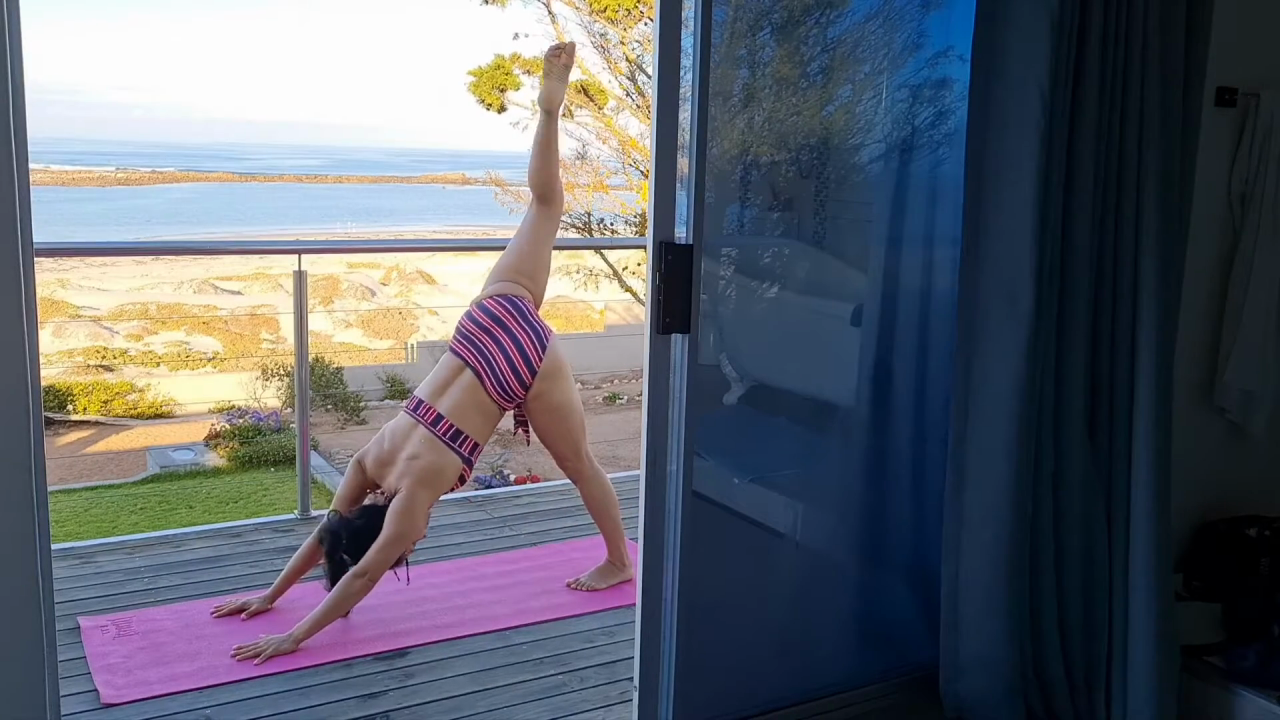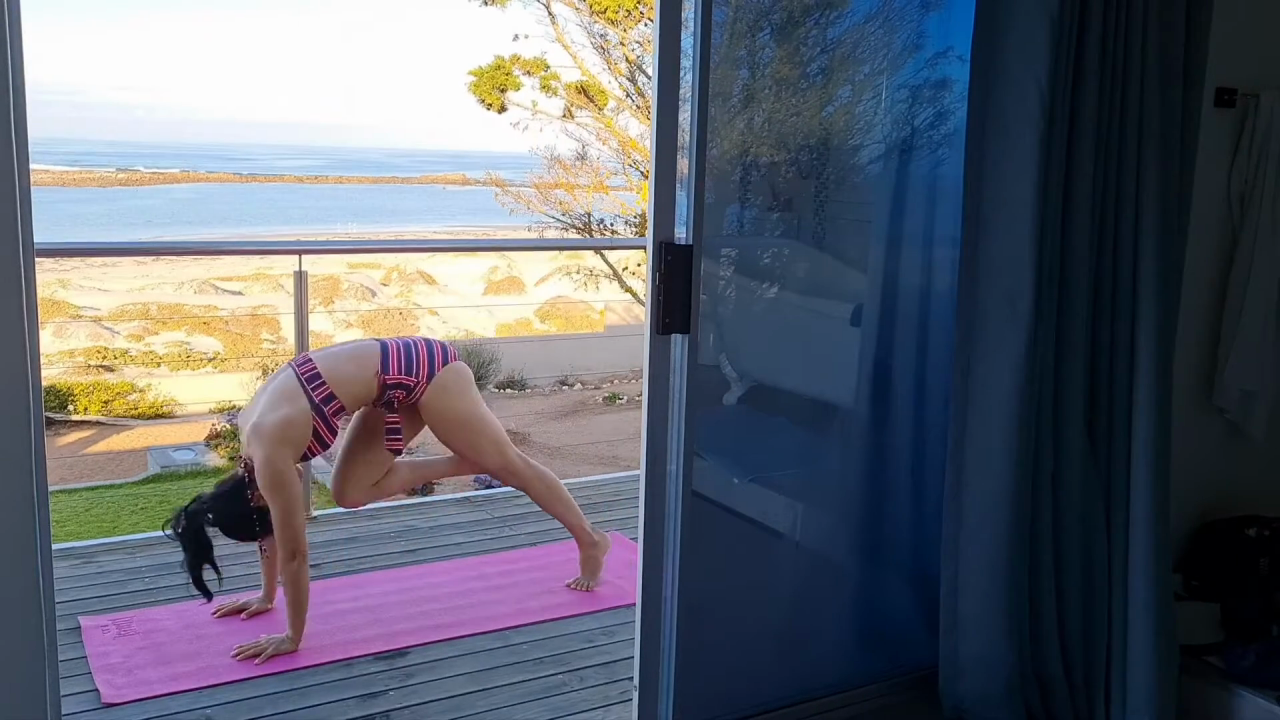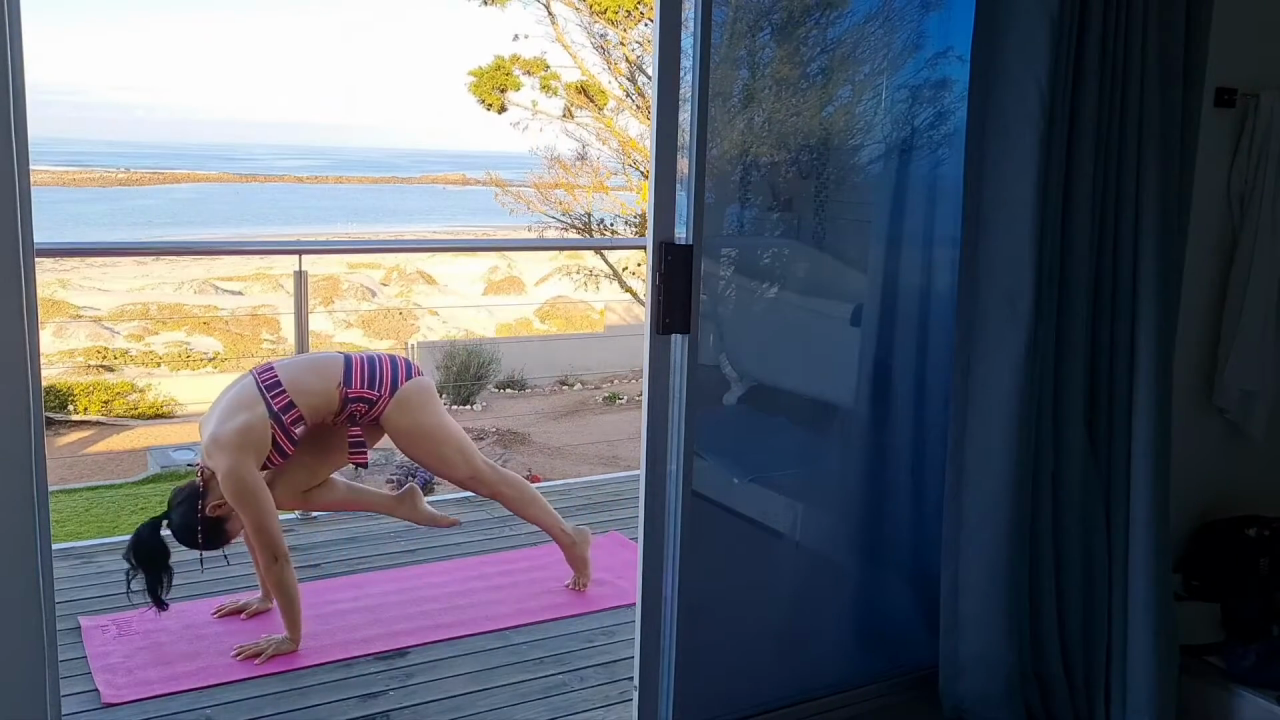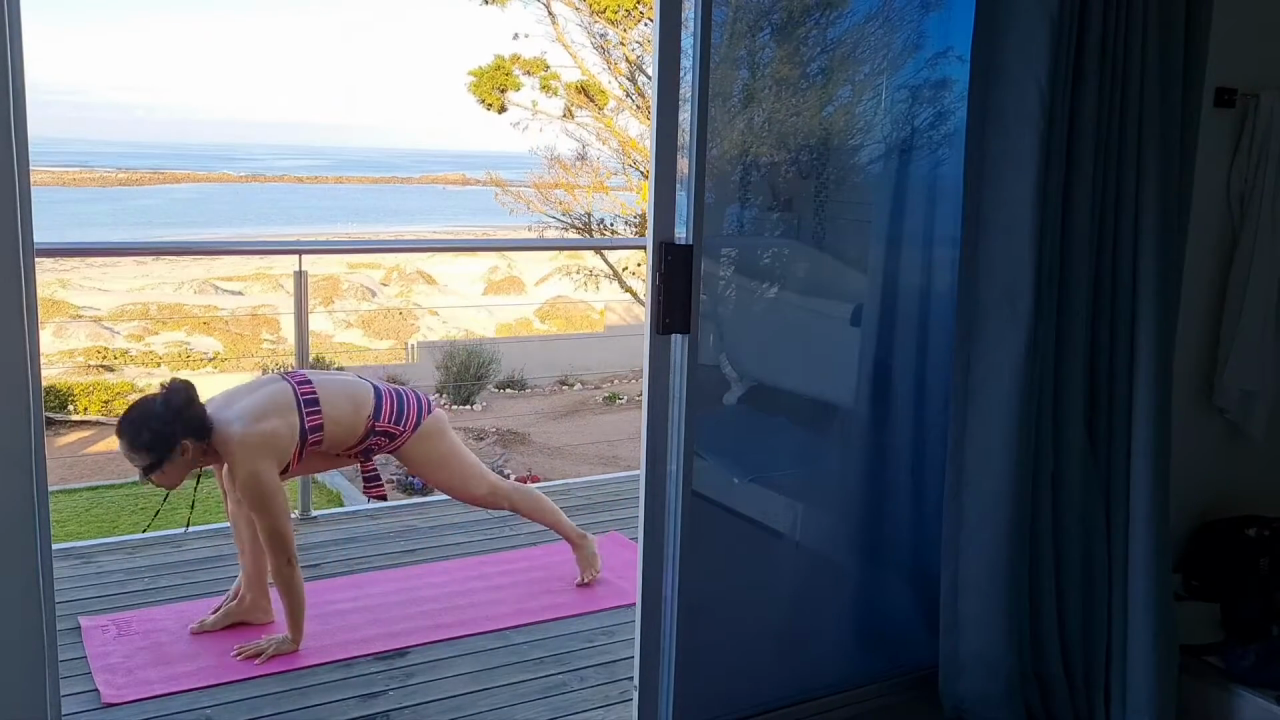
dt=0.4s
person 1, frame 1
left shoulder: (414, 485)
right shoulder: (373, 460)
left elbow: (364, 574)
right elbow: (328, 531)
left wrist: (294, 637)
right wrist: (269, 597)
left hip: (520, 353)
right hip: (494, 322)
left knee: (578, 465)
right knee: (546, 203)
left ankle: (618, 563)
right ankle: (551, 105)
person 1, frame 2
left shoulder: (269, 450)
right shoulder: (253, 431)
left elbow: (292, 552)
right elbow: (268, 529)
left wrist: (293, 637)
right wrist: (265, 595)
left hip: (414, 368)
right hip: (399, 368)
left knee: (510, 464)
right knee: (352, 493)
left ankle: (590, 541)
right ankle: (469, 460)
person 1, frame 3
left shoulder: (229, 463)
right shoulder: (216, 442)
left elbow: (274, 552)
right elbow: (254, 522)
left wrist: (292, 637)
right wrist: (266, 595)
left hip: (381, 386)
right hip: (362, 390)
left knee: (478, 475)
right knee: (284, 490)
left ankle: (570, 539)
right ankle: (401, 505)
person 1, frame 4
left shoulder: (244, 450)
right shoulder: (207, 420)
left elbow: (283, 553)
right elbow: (236, 498)
left wrist: (293, 635)
right wrist: (248, 579)
left hip: (395, 417)
right hip: (355, 414)
left knee: (488, 490)
left ankle: (578, 539)
right ankle: (252, 601)
